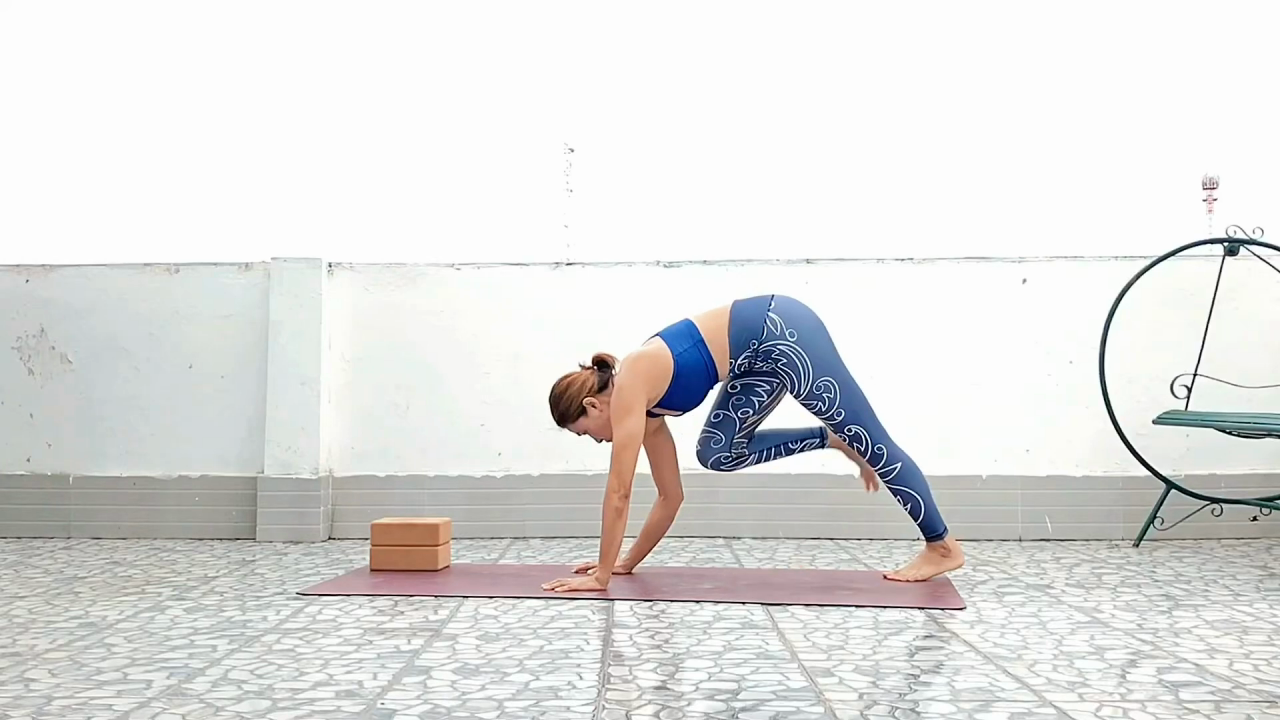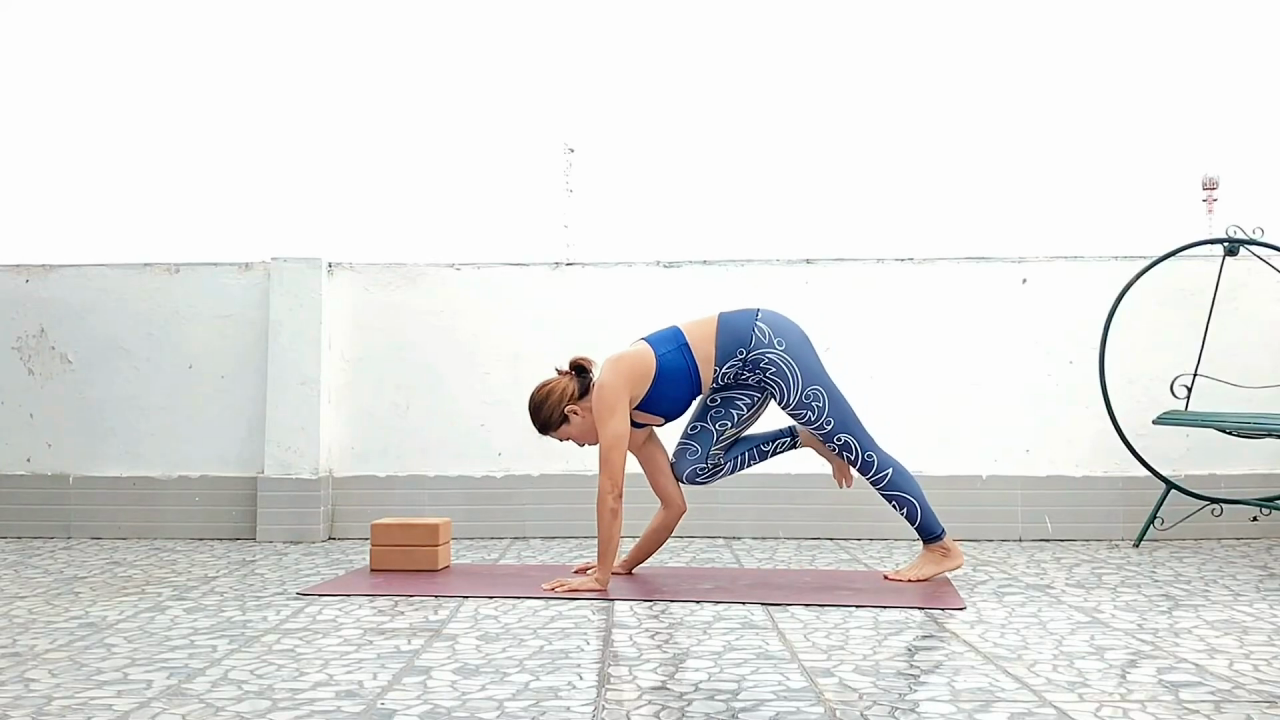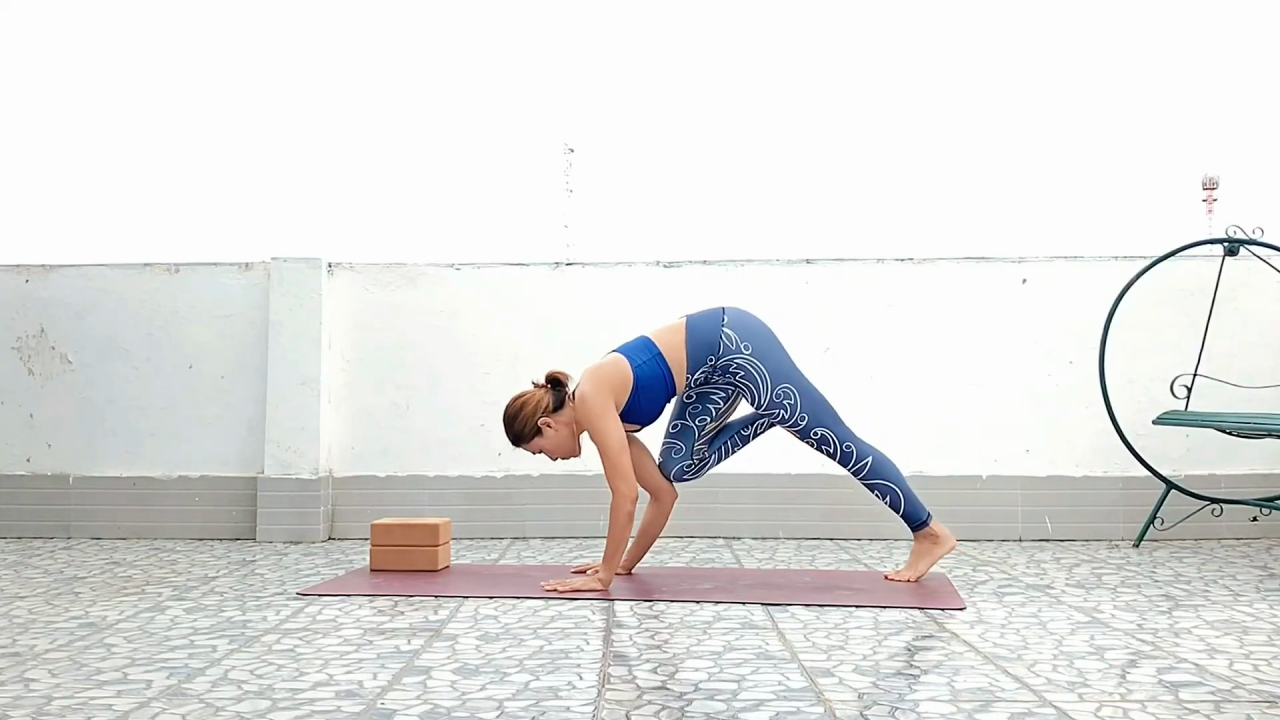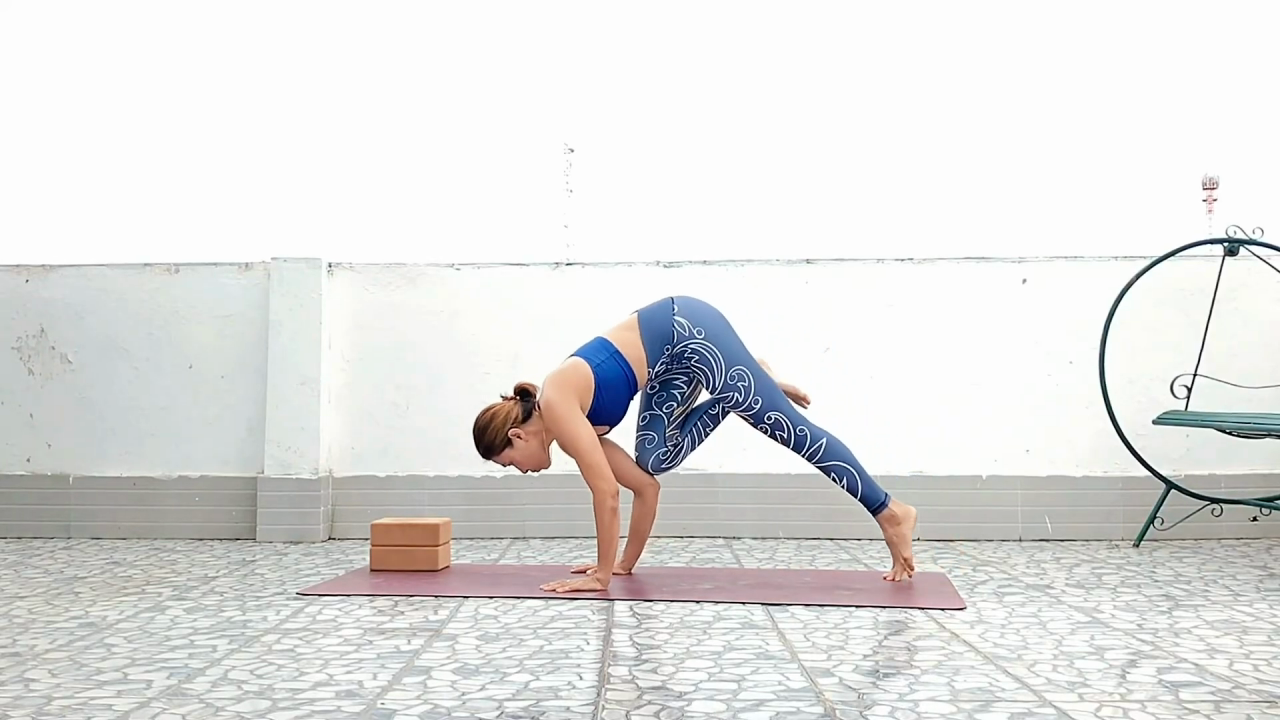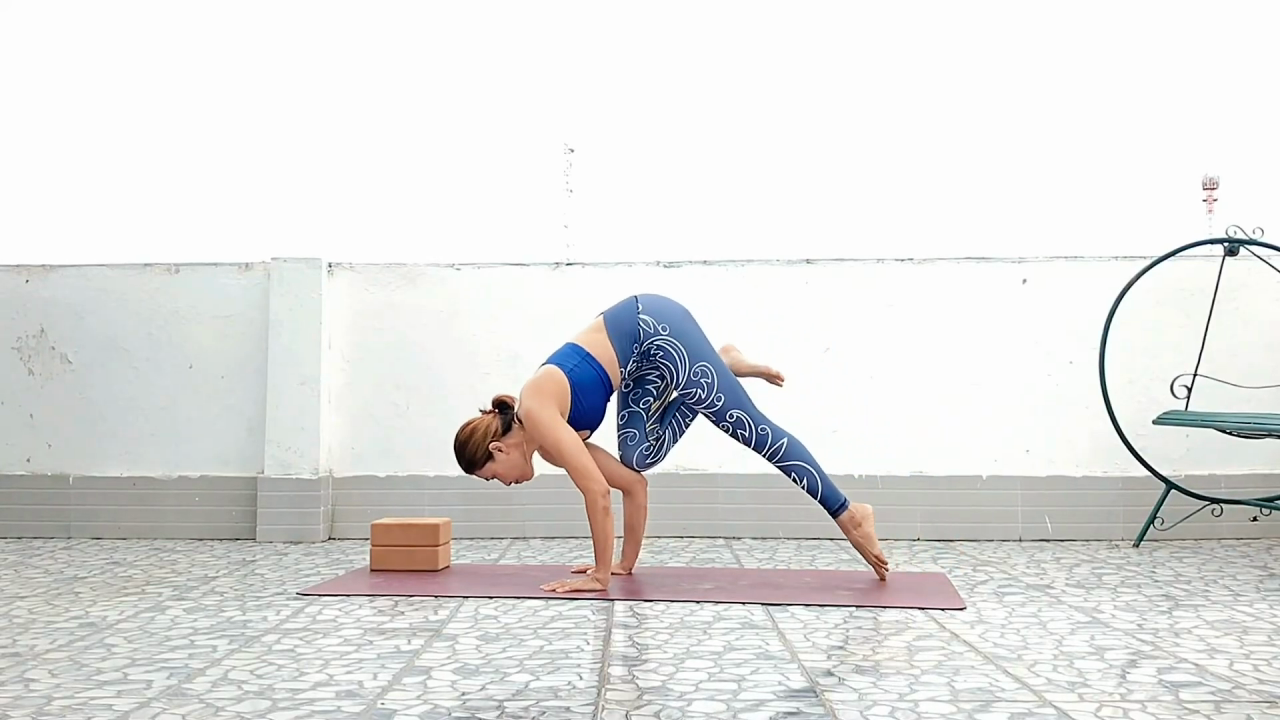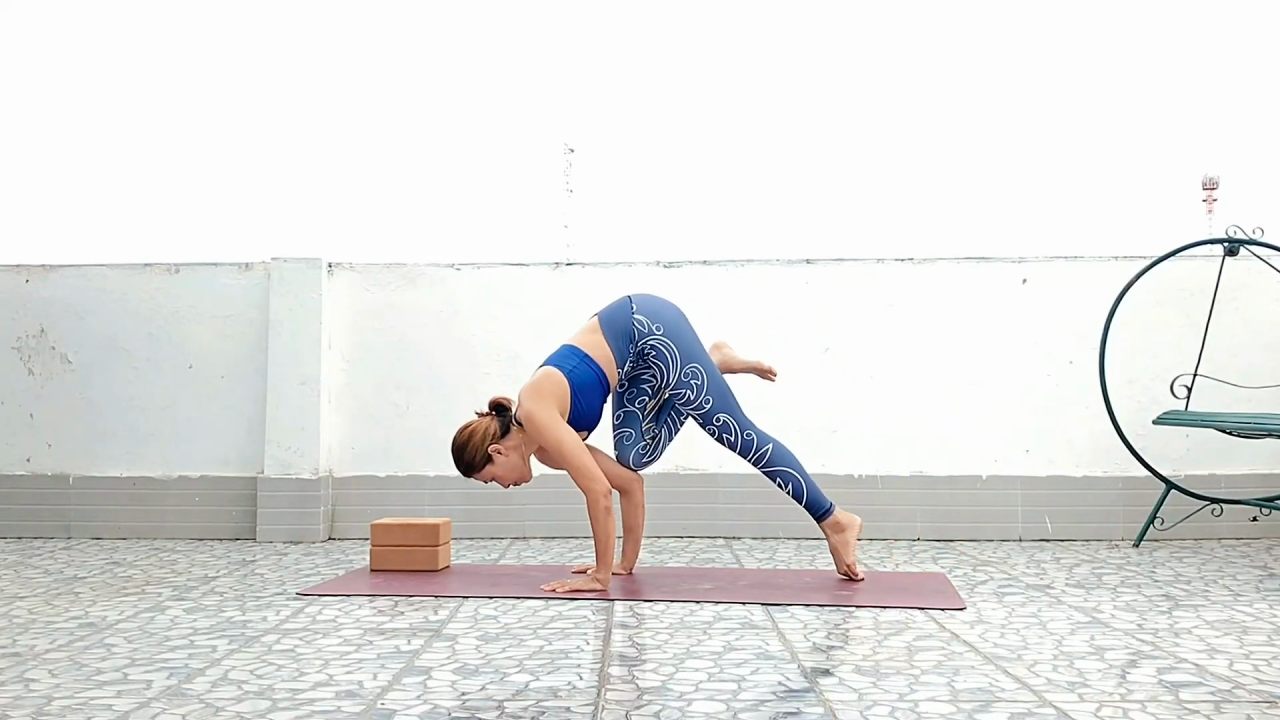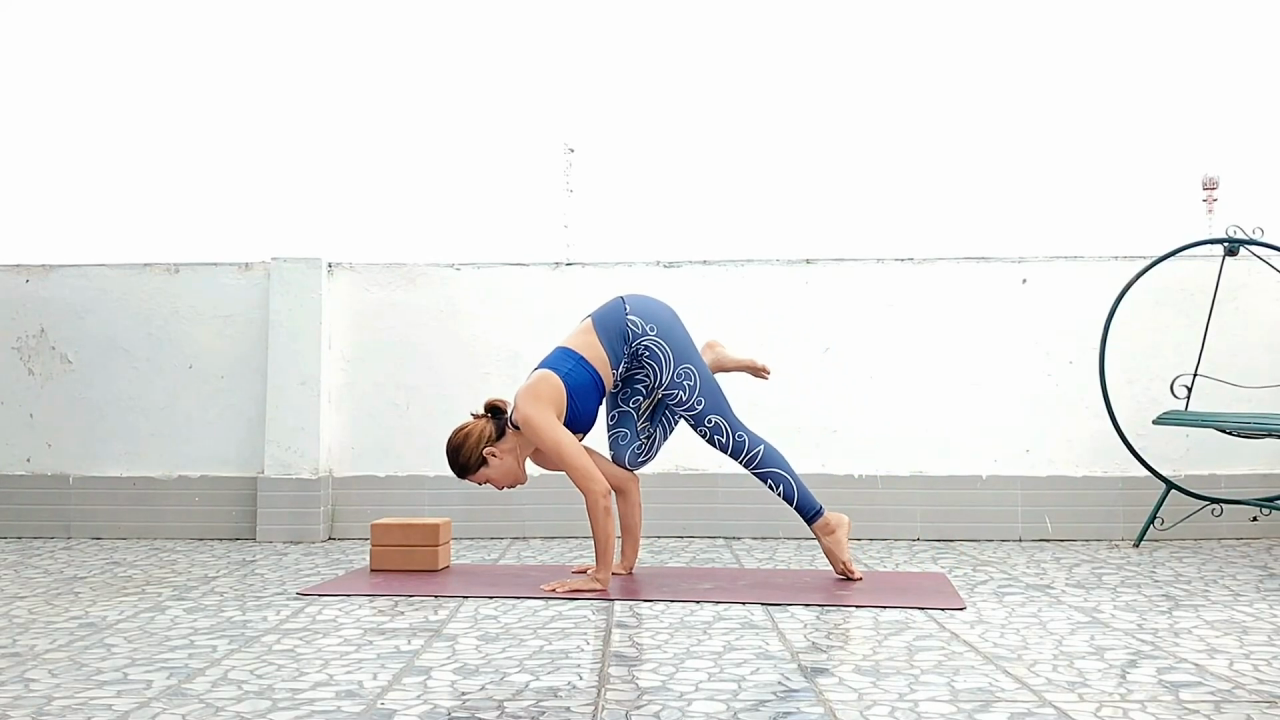
dt=0.5s
person 1, frame 1
left shoulder: (629, 390)
right shoulder: (645, 407)
left elbow: (619, 493)
right elbow: (670, 497)
left wrist: (601, 575)
right wrist: (627, 562)
left hip: (779, 331)
right hip: (763, 348)
left knee: (871, 441)
right knee: (718, 452)
left ankle: (942, 546)
right ankle: (838, 437)
person 1, frame 2
left shoulder: (610, 389)
right shoulder: (633, 419)
left elbow: (611, 494)
right elbow: (673, 504)
left wrist: (601, 576)
right wrist: (625, 564)
left hip: (763, 342)
right hip: (744, 364)
left knee: (856, 451)
right knee: (692, 467)
left ankle: (941, 547)
right ankle: (802, 437)
person 1, frame 3
left shoulder: (591, 399)
right shoulder: (608, 417)
left elbow: (626, 495)
right elbow: (663, 492)
left wrist: (605, 574)
right wrist: (624, 564)
left hip: (731, 342)
right hip: (715, 363)
left knee: (835, 440)
right knee: (679, 465)
left ankle: (928, 533)
right ankle: (775, 413)
person 1, frame 4
left shoulder: (555, 405)
right shoulder: (574, 422)
left elbow: (606, 492)
right elbow: (645, 486)
left wrist: (602, 575)
right wrist: (624, 563)
left hip: (685, 329)
right hip: (672, 349)
left knee: (786, 427)
right knee: (655, 461)
left ankle: (890, 513)
right ankle: (751, 386)
person 1, frame 5
left shoulder: (535, 413)
right shoulder: (548, 439)
left elbow: (597, 491)
right elbow: (631, 483)
left wrist: (601, 575)
right wrist: (625, 563)
left hip: (651, 326)
right hip: (642, 348)
left knee: (749, 427)
right knee: (638, 458)
left ankle: (849, 516)
right ankle: (721, 367)
person 1, frame 6
left shoulder: (535, 415)
right shoulder: (547, 444)
left elbow: (598, 491)
right elbow: (627, 482)
left wrist: (602, 575)
right wrist: (625, 562)
left hip: (647, 326)
right hip: (635, 346)
left knee: (734, 432)
right knee: (634, 459)
left ankle: (833, 520)
right ankle: (711, 364)
person 1, frame 7
left shoulder: (531, 418)
right shoulder: (541, 449)
left elbow: (597, 491)
right elbow: (622, 480)
left wrist: (601, 575)
right wrist: (625, 562)
left hip: (639, 327)
right hip: (630, 351)
left knee: (724, 433)
right knee: (629, 459)
left ankle: (824, 522)
right ankle: (704, 364)
